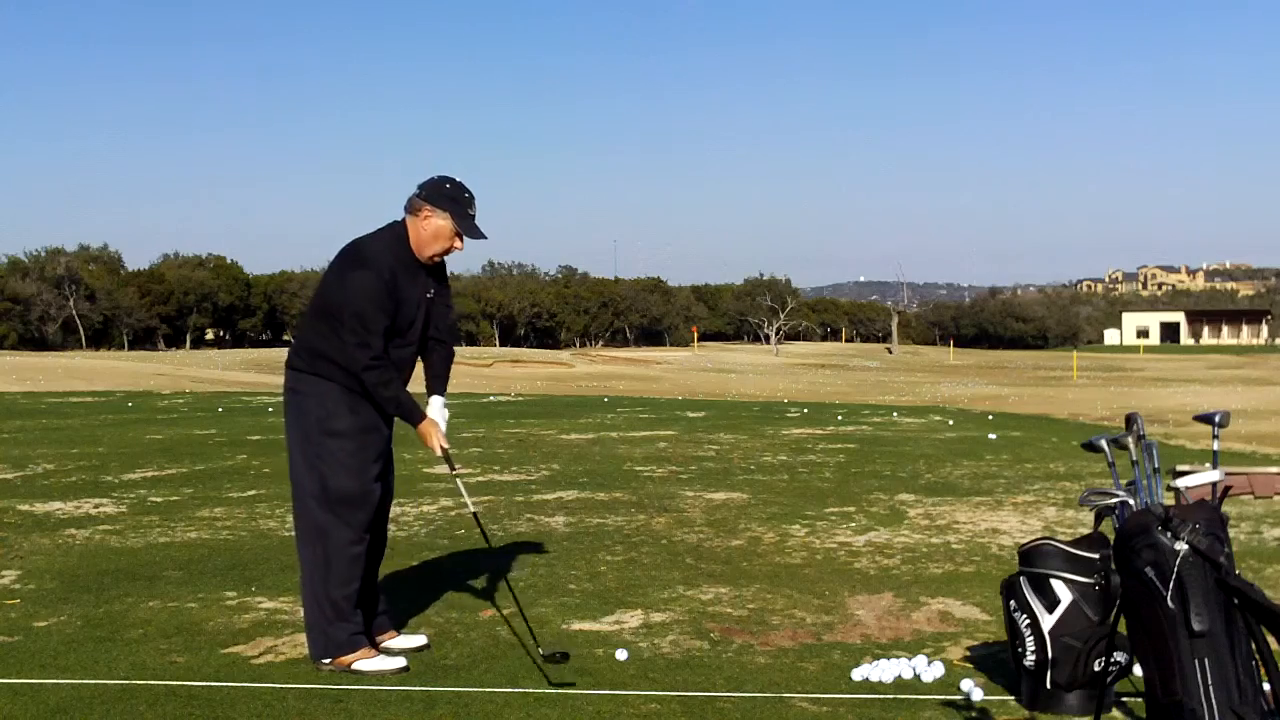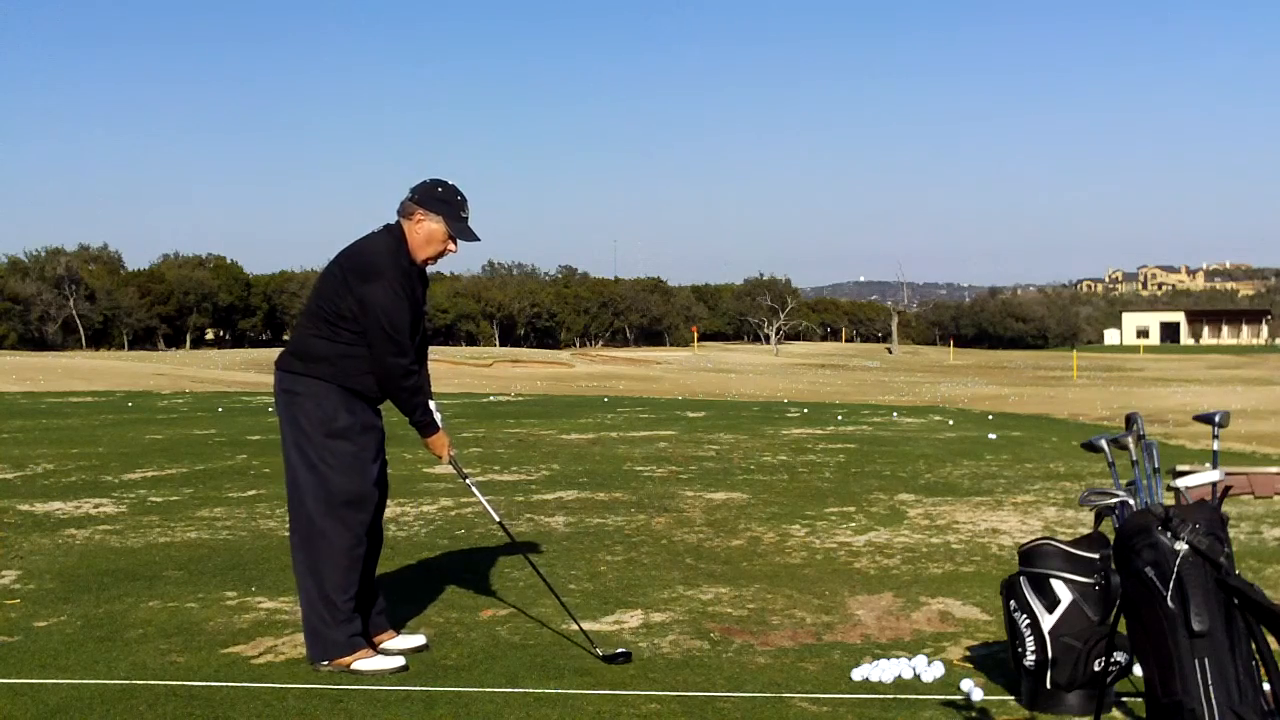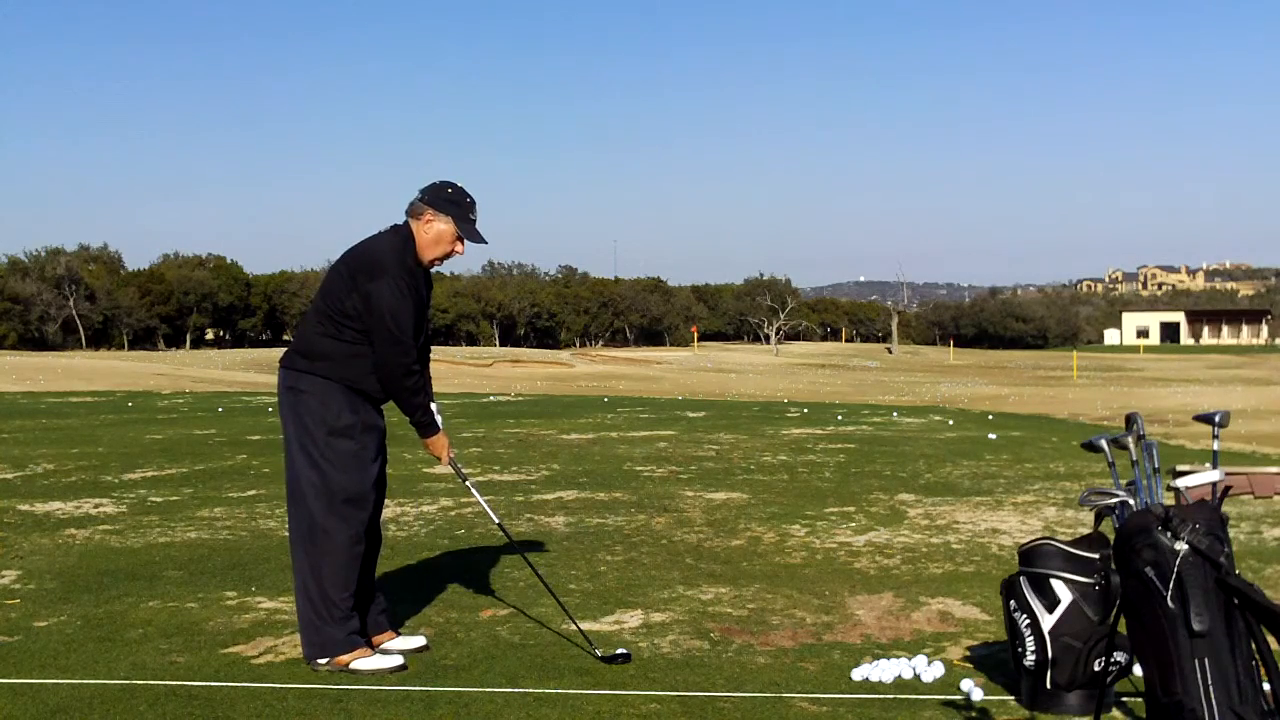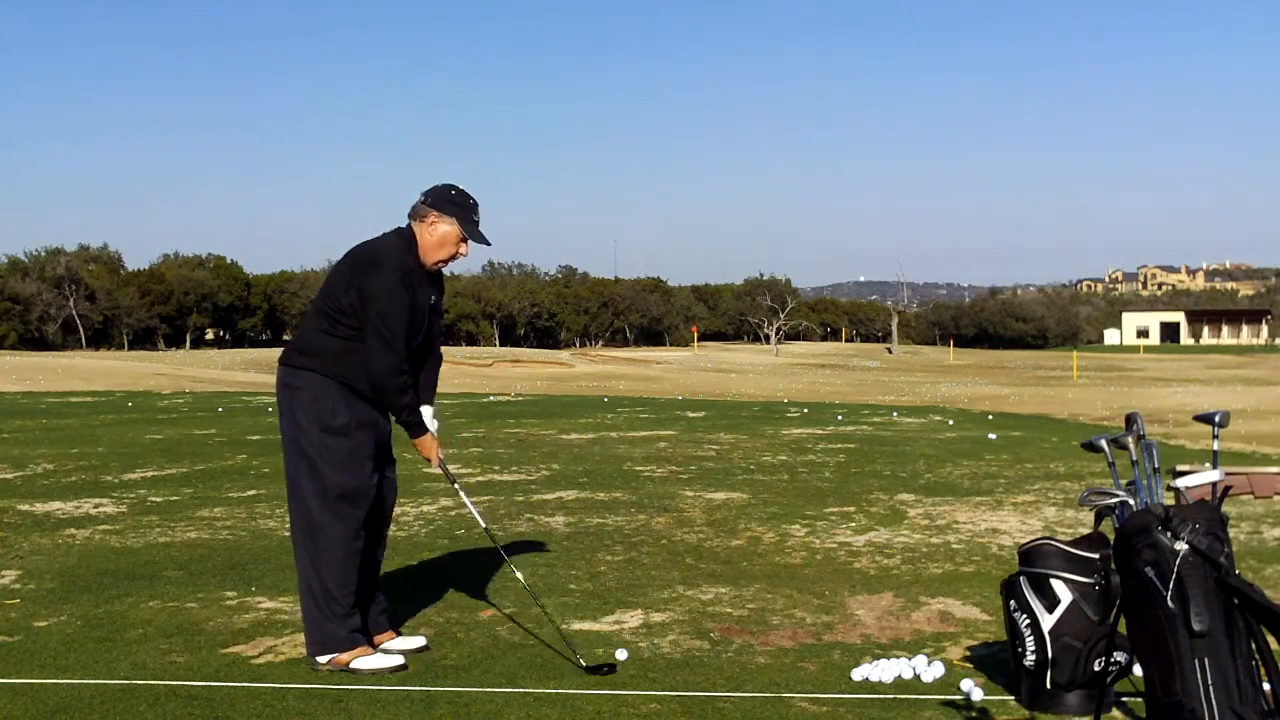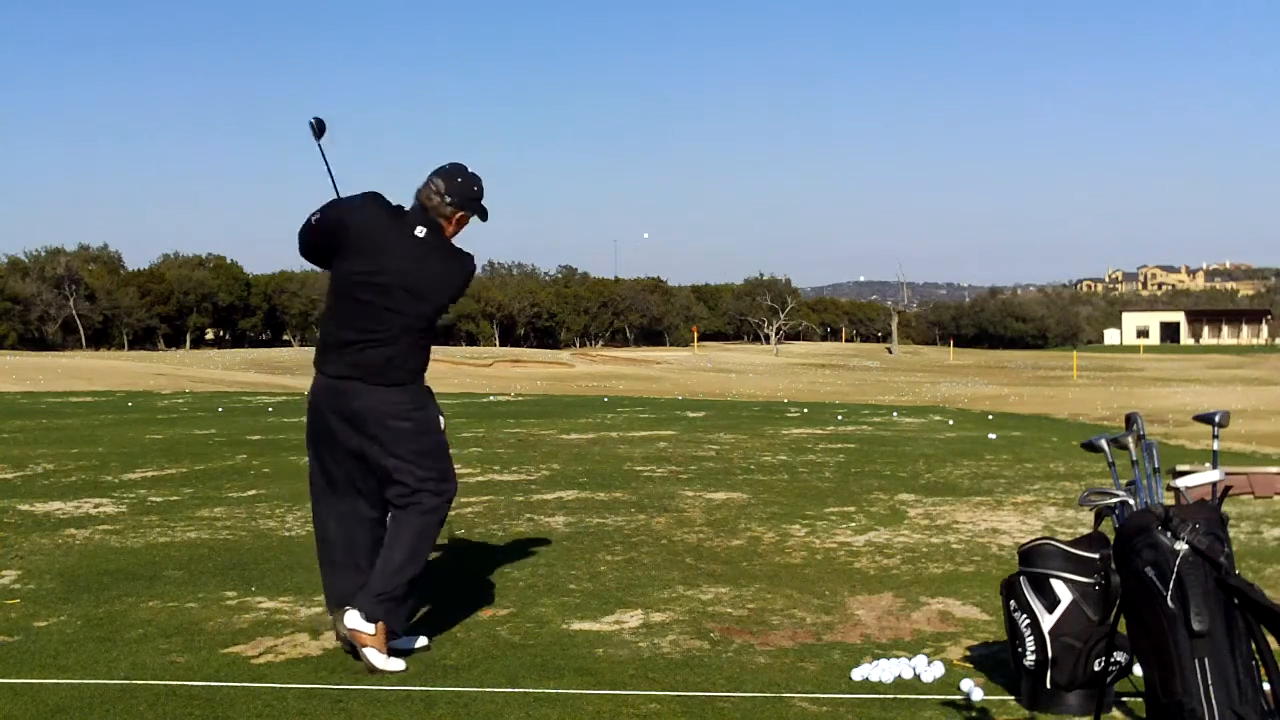
dt=1s
person 1, frame 1
left shoulder: (432, 269)
right shoulder: (368, 262)
left elbow: (439, 336)
right elbow: (364, 356)
left wrist: (437, 399)
right wrist: (415, 419)
left hip: (366, 399)
right hip: (326, 393)
left knee: (370, 509)
right knee: (340, 509)
left ankle: (370, 624)
right ankle: (339, 643)
person 1, frame 2
left shoulder: (407, 268)
right shoulder: (377, 264)
left elbow: (410, 351)
right elbow: (392, 360)
left wrist: (430, 407)
right wrist: (428, 428)
left hip: (351, 397)
right hip: (318, 394)
left knee: (364, 510)
right knee: (335, 512)
left ankle: (369, 626)
right ankle: (336, 645)
person 1, frame 3
left shoulder: (412, 268)
right shoulder: (384, 263)
left elbow: (413, 352)
right elbow: (395, 359)
left wrist: (430, 412)
right wrist: (428, 428)
left hip: (353, 397)
right hip: (322, 393)
left knee: (361, 511)
right knee: (334, 512)
left ankle: (370, 626)
right ankle: (333, 644)
person 1, frame 4
left shoulder: (429, 279)
right shoulder: (385, 262)
left elbow: (426, 351)
right elbow: (383, 357)
left wrist: (425, 410)
right wrist: (418, 431)
left hip: (364, 401)
right hip: (319, 391)
left knee: (370, 509)
right knee: (336, 510)
left ankle: (371, 626)
right ankle: (336, 642)
person 1, frame 5
left shoulder: (367, 213)
right shoulder: (457, 266)
left elbow: (310, 242)
left hip: (330, 388)
right hip: (394, 398)
left knee: (345, 506)
right knee: (424, 495)
left ankle: (362, 621)
right ankle: (369, 613)
